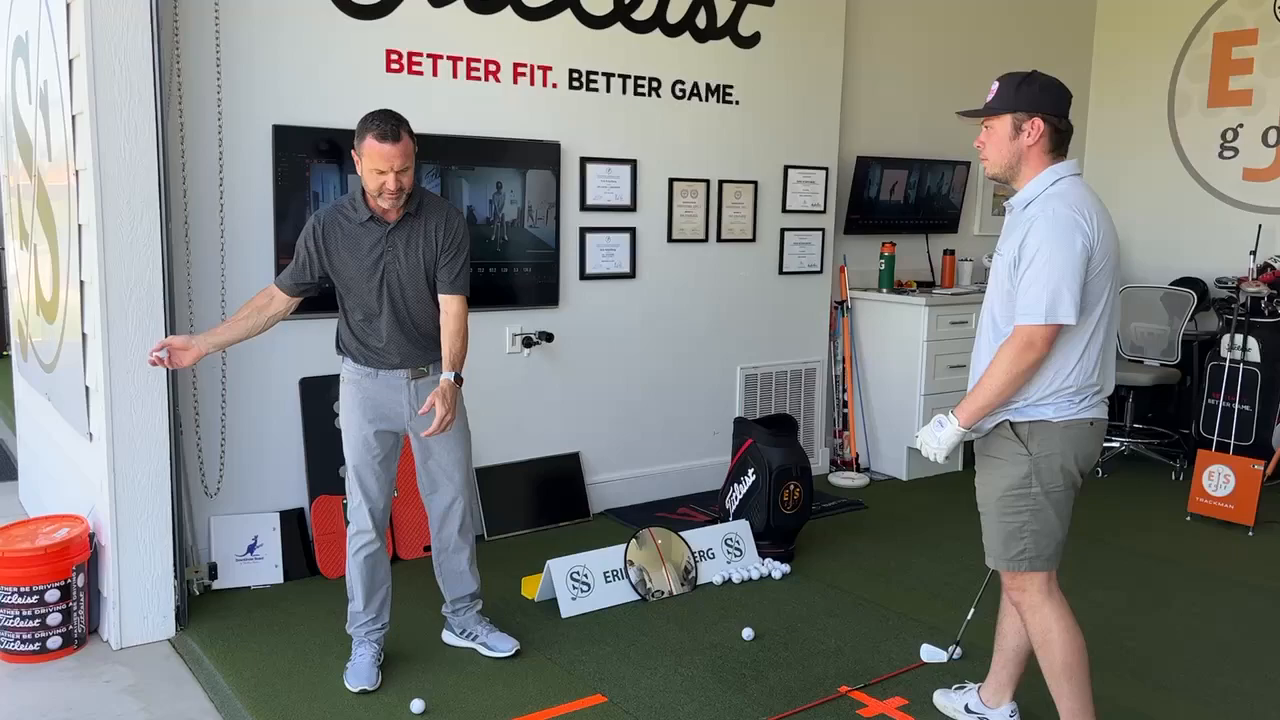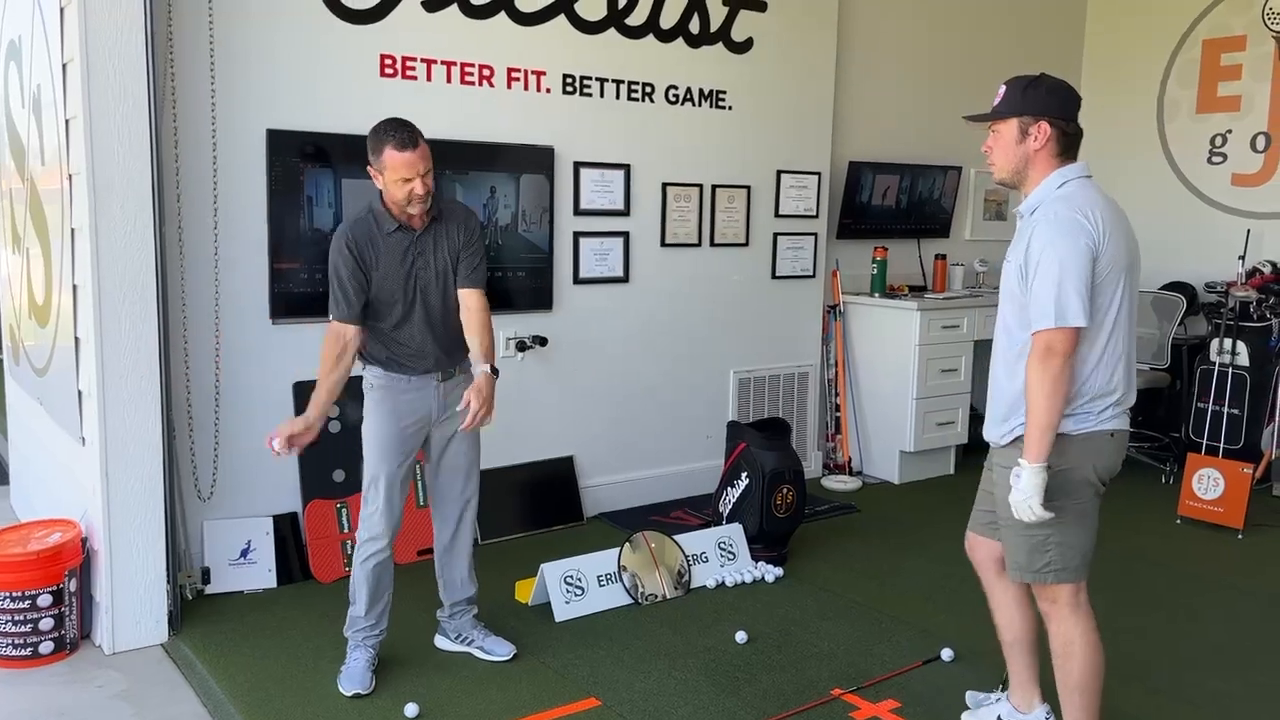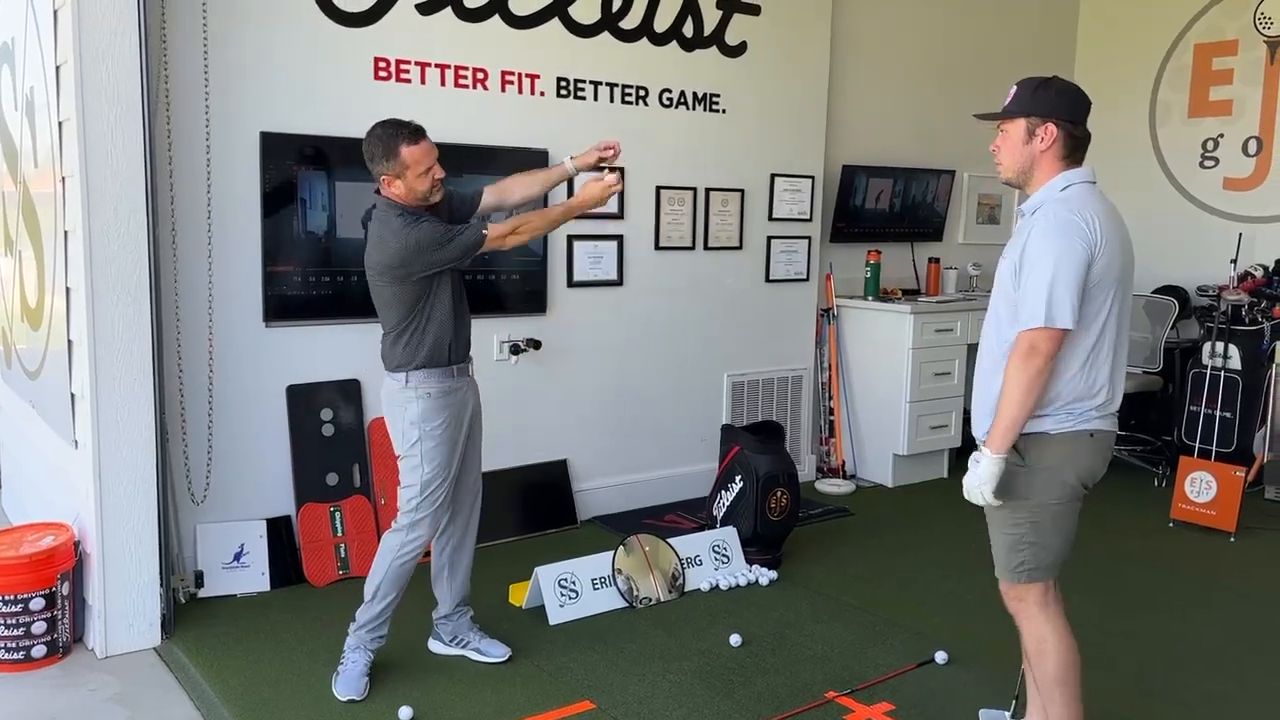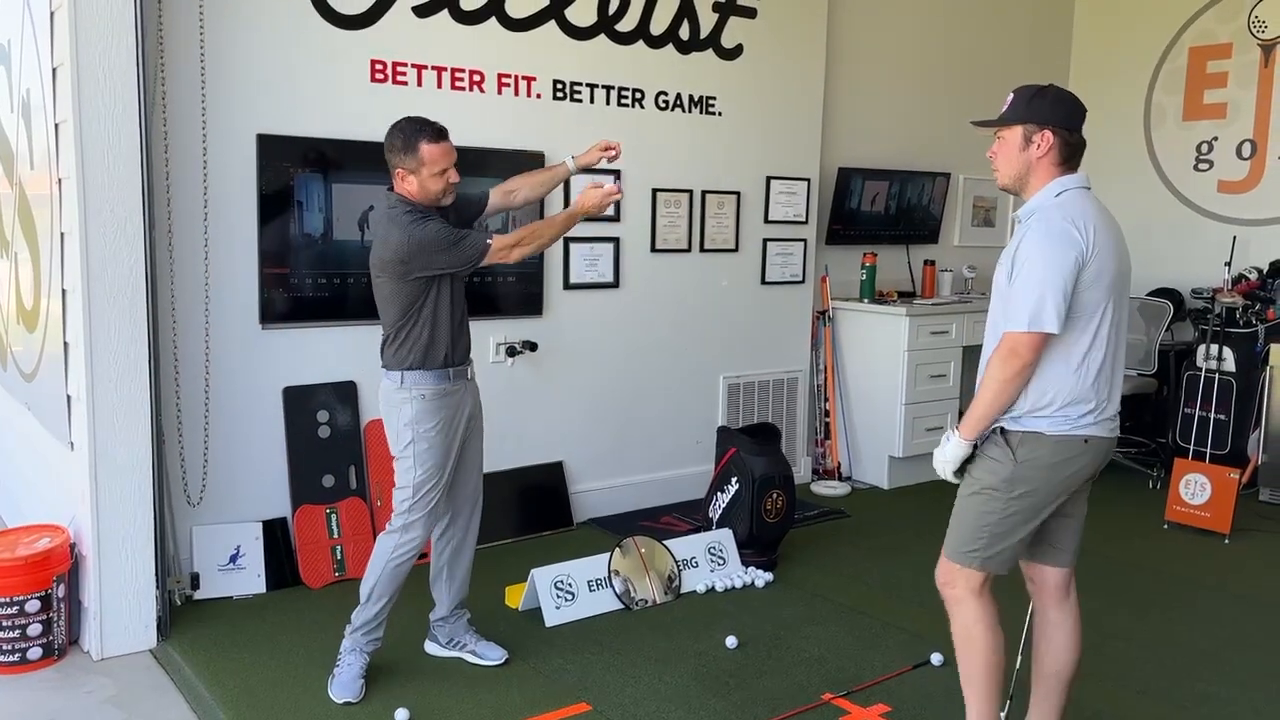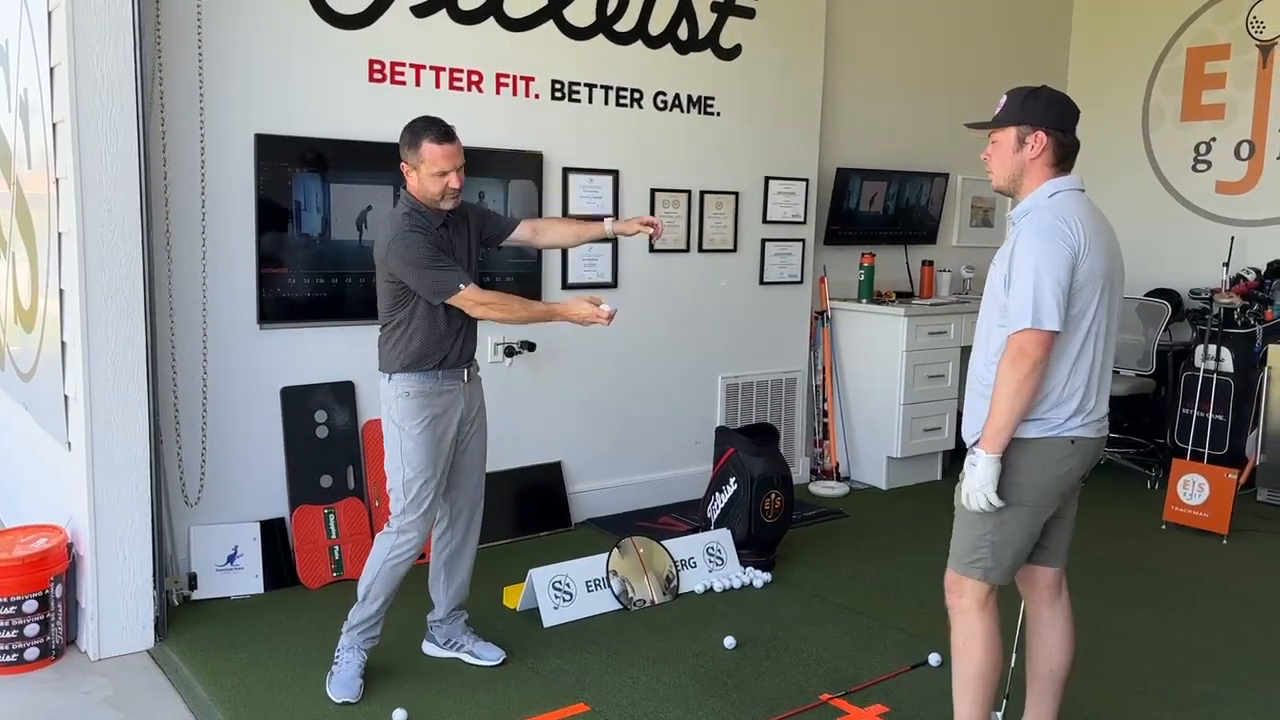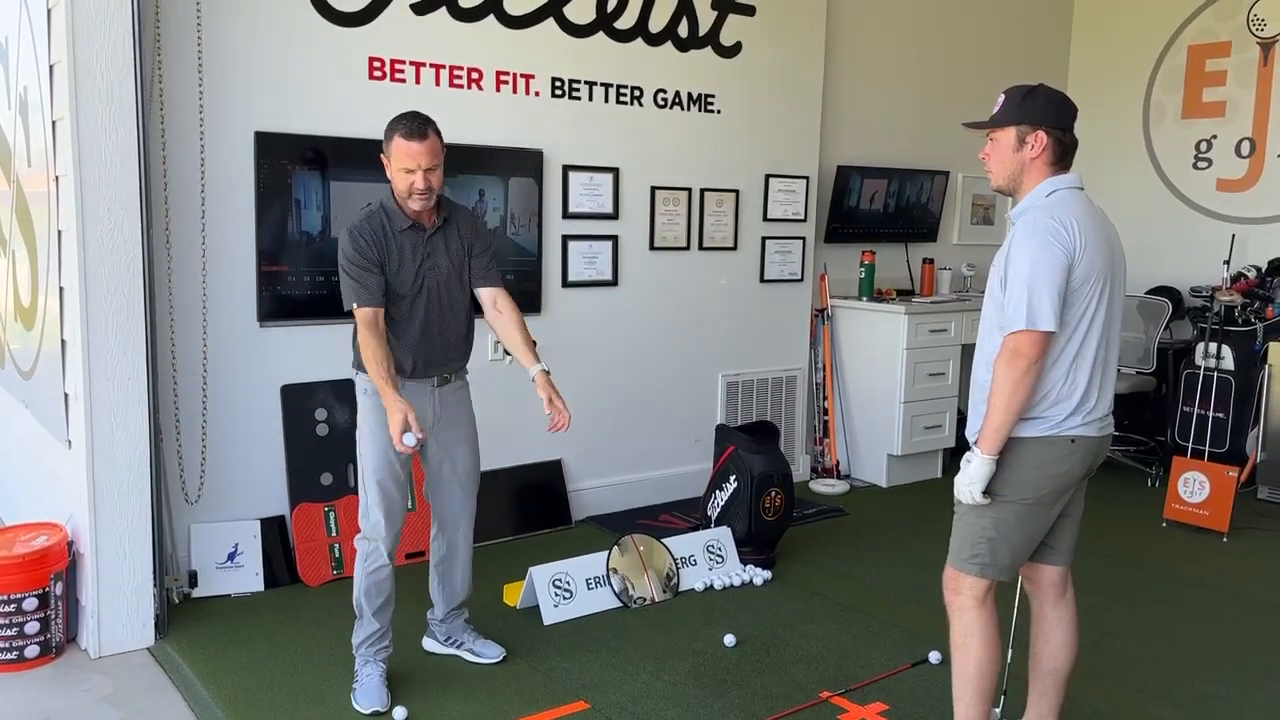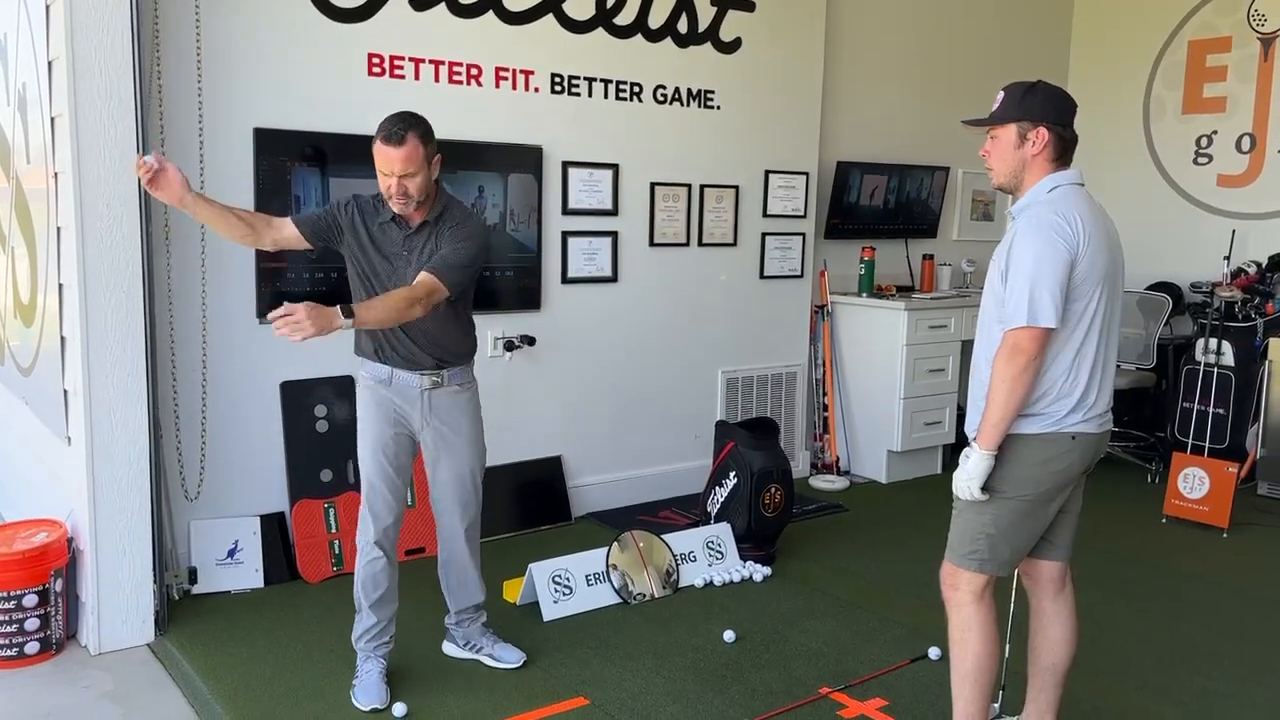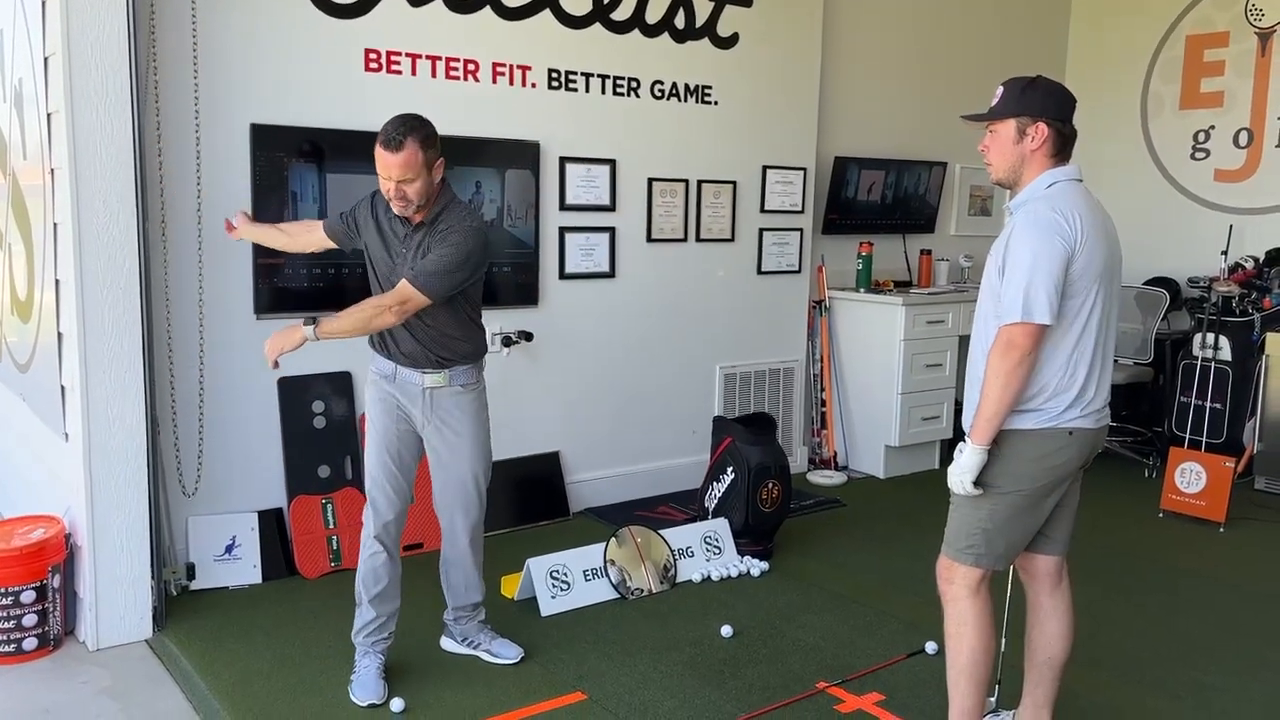
dt=0.4s
person 1, frame 1
left shoulder: (1057, 214)
right shoulder: (1044, 206)
left elbow: (1032, 342)
left wrist: (957, 421)
right wrist: (975, 419)
left hip: (1035, 431)
right hip: (1031, 425)
left knee: (1033, 583)
right knee: (1022, 572)
person 1, frame 2
left shoulder: (1060, 217)
right shoulder: (1075, 206)
left elbow: (1054, 348)
left wrist: (1033, 461)
left hip: (1057, 441)
right hip: (1040, 434)
left knee: (1058, 594)
right knee: (986, 548)
person 1, frame 3
left shoulder: (1060, 218)
right shoulder: (1077, 210)
left elbow: (1037, 347)
left wrist: (990, 450)
left hip: (1042, 439)
right hip: (1062, 433)
left knee: (1027, 594)
right knee: (1033, 586)
person 1, frame 4
left shoulder: (1053, 224)
right shoulder: (1084, 216)
left elbow: (1021, 350)
left wrist: (963, 434)
left hip: (1036, 439)
right hip: (1071, 433)
left knee: (960, 579)
right knee: (1052, 584)
person 1, frame 5
left shoulder: (1045, 224)
right shoulder: (1081, 217)
left elbow: (1029, 349)
left wrist: (988, 452)
left hip: (1029, 442)
right hip: (1066, 436)
left knee: (968, 590)
right knee: (1043, 586)
person 1, frame 6
left shoulder: (1042, 225)
right shoulder: (1085, 217)
left elbow: (1024, 350)
left wrist: (983, 452)
left hip: (1032, 443)
right hip: (1072, 434)
left knee: (966, 587)
right knee: (1048, 583)
person 1, frame 7
left shoulder: (1045, 219)
right shoulder: (1083, 212)
left elbow: (1024, 344)
left wrist: (982, 447)
left hip: (1032, 439)
right hip: (1069, 430)
left knee: (964, 581)
right knee: (1047, 579)
person 1, frame 8
left shoulder: (1043, 215)
right shoulder: (1082, 209)
left elbow: (1019, 340)
left wrist: (976, 442)
left hip: (1028, 434)
right hip: (1067, 426)
left knee: (961, 576)
right knee: (1044, 573)
person 2, frame 1
left shoulder: (446, 221)
right shoulder: (328, 225)
left elbow: (452, 309)
right elbow: (280, 297)
left wrist: (449, 381)
right wrist: (203, 344)
left hip: (433, 382)
right hip: (366, 384)
left knee: (452, 504)
right knee: (368, 517)
left ankle: (463, 618)
right ankle: (367, 638)
person 2, frame 2
left shoulder: (463, 223)
right shoulder: (354, 240)
left elbow: (472, 303)
right elbow: (344, 336)
left wrist: (485, 373)
right wrist: (313, 415)
left hip: (456, 385)
right hip: (393, 389)
left knee: (458, 512)
right knee: (379, 523)
left ankle: (459, 622)
right ankle: (363, 643)
person 2, frame 3
left shoulder: (429, 204)
right shoulder: (406, 237)
left elbow: (502, 193)
right elbow: (507, 237)
left wrist: (574, 166)
right wrist: (578, 205)
left hip: (454, 381)
right hip: (421, 392)
left knee: (461, 510)
right knee: (418, 519)
left ankle: (452, 624)
right ankle: (361, 645)
person 2, frame 4
left shoulder: (436, 206)
right shoulder: (409, 234)
left elbow: (506, 195)
right elbow: (509, 250)
left wrist: (574, 164)
right wrist: (578, 211)
left hip: (458, 383)
right hip: (419, 392)
left knee: (461, 511)
right knee: (411, 522)
left ankle: (448, 627)
right ankle: (357, 647)
person 2, frame 5
left shoulder: (463, 215)
right shoulder: (404, 238)
left elbow: (534, 231)
right elbow: (477, 304)
left wrist: (613, 227)
right wrist: (564, 312)
left hip: (465, 385)
right hip: (416, 393)
left knee: (462, 515)
right knee: (409, 523)
left ankle: (447, 628)
right ankle: (354, 645)
person 2, frame 6
left shoulder: (470, 229)
right shoulder: (364, 232)
left elbow: (498, 307)
right elbow: (371, 324)
left wrist: (539, 374)
right wrist: (390, 398)
left hip: (450, 391)
right hip: (390, 394)
left knee: (456, 517)
right knee: (380, 530)
left ankle: (447, 627)
right ankle: (371, 657)
person 2, frame 7
left shoulder: (465, 229)
right shoulder: (356, 214)
left elbow: (414, 301)
right elbow: (267, 232)
left wrist: (337, 317)
right wrist: (184, 197)
left hip: (450, 387)
right hip: (382, 384)
left knee: (460, 515)
right knee: (380, 522)
left ankle: (466, 630)
right ankle: (371, 653)
person 2, frame 8
left shoulder: (464, 232)
right shoulder: (372, 209)
left elbow: (393, 308)
right elbow: (317, 234)
left wrist: (307, 331)
right wrist: (254, 231)
left hip: (455, 386)
right hip: (390, 380)
left knee: (462, 513)
right knee: (383, 517)
left ankle: (465, 626)
right ankle: (370, 648)
